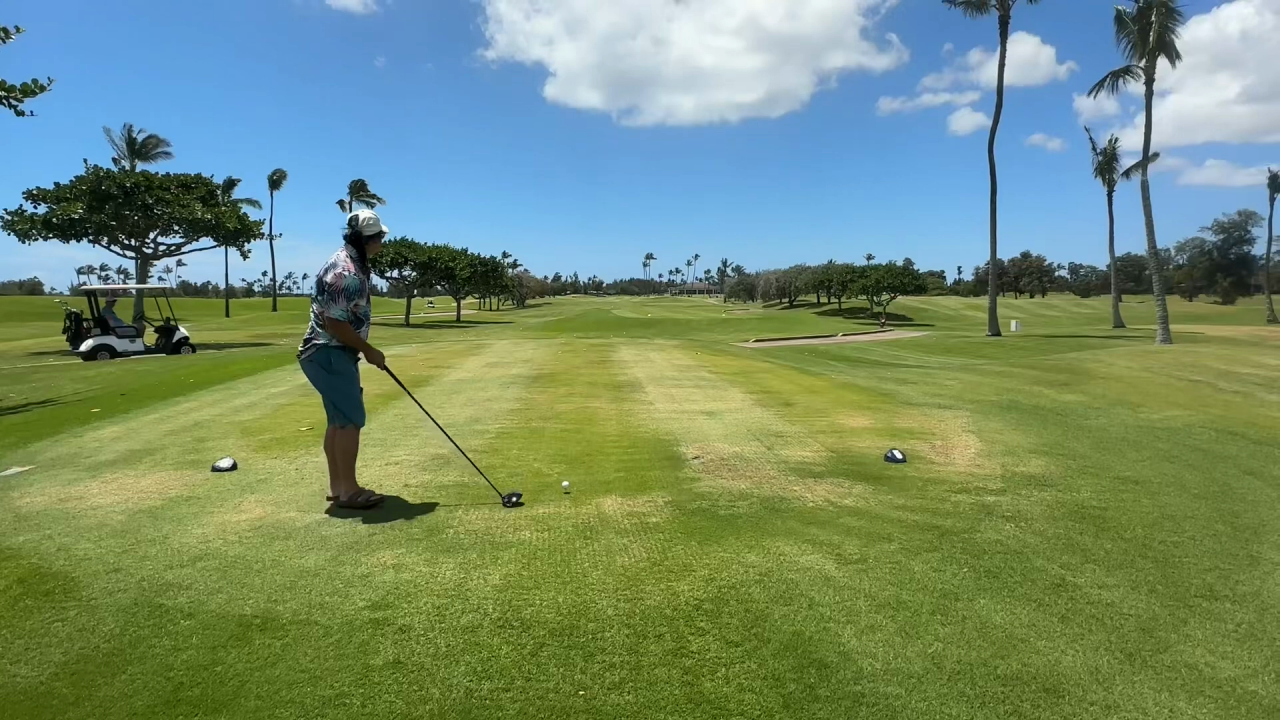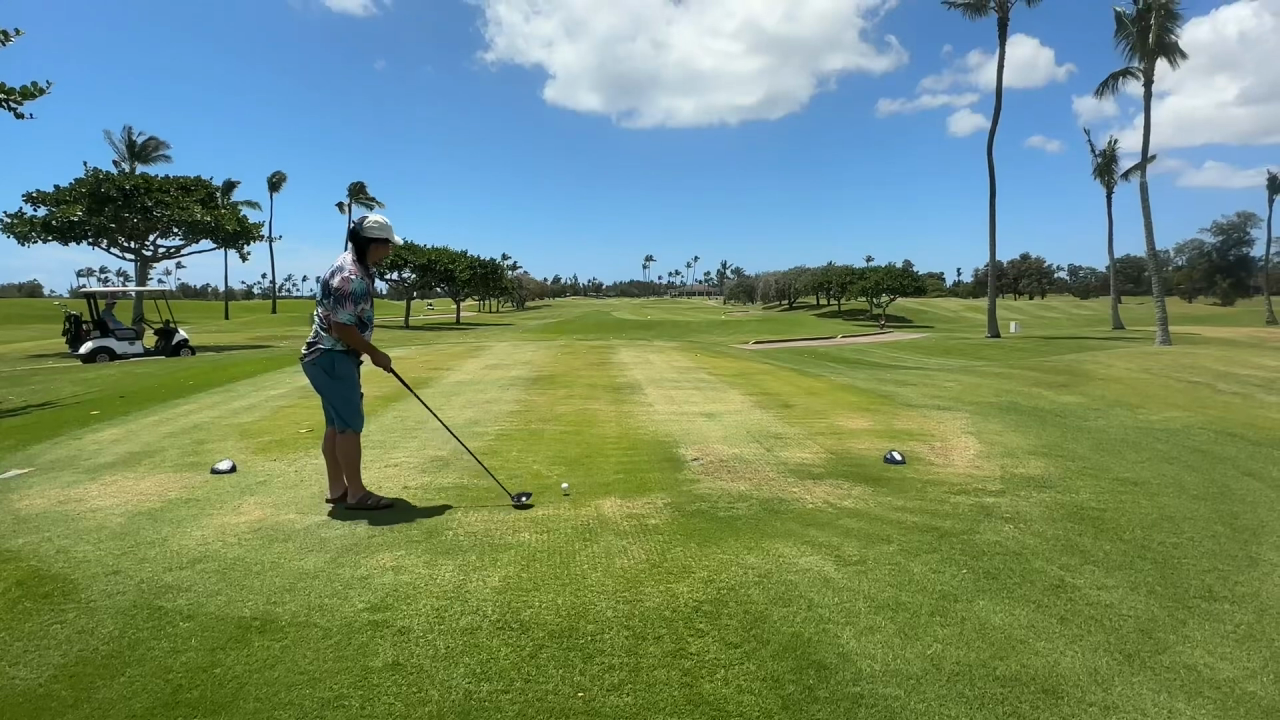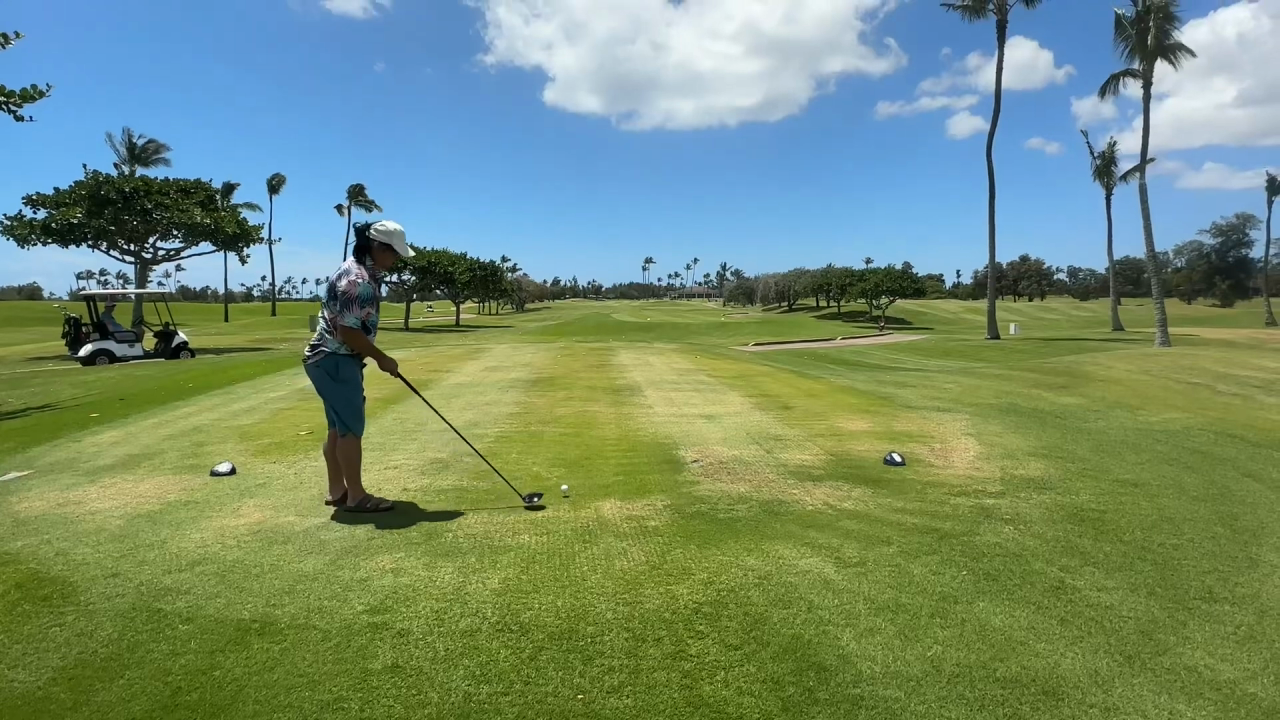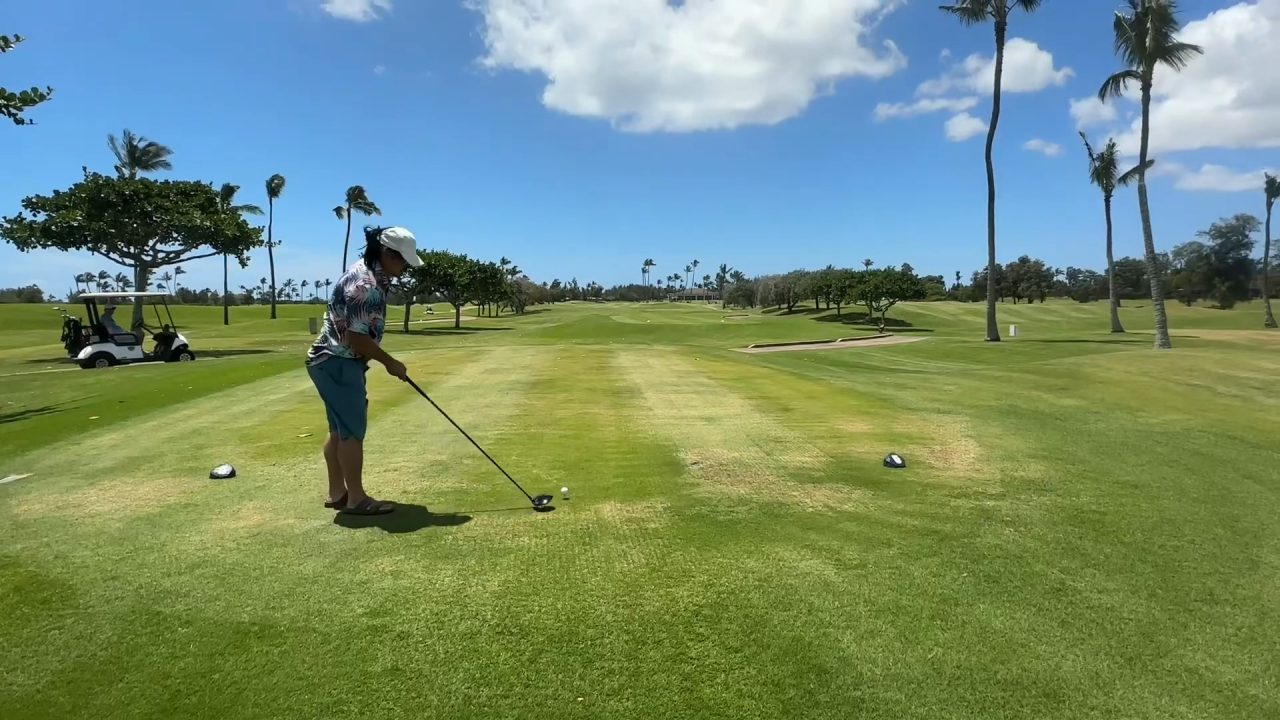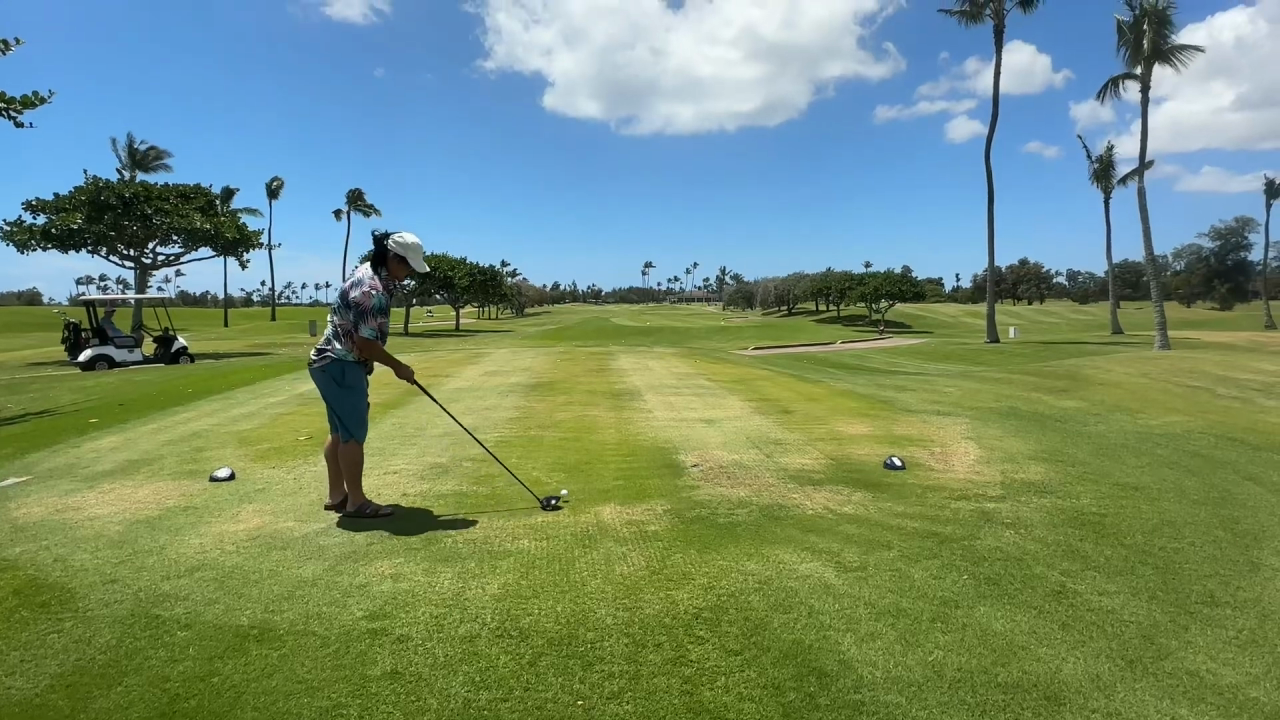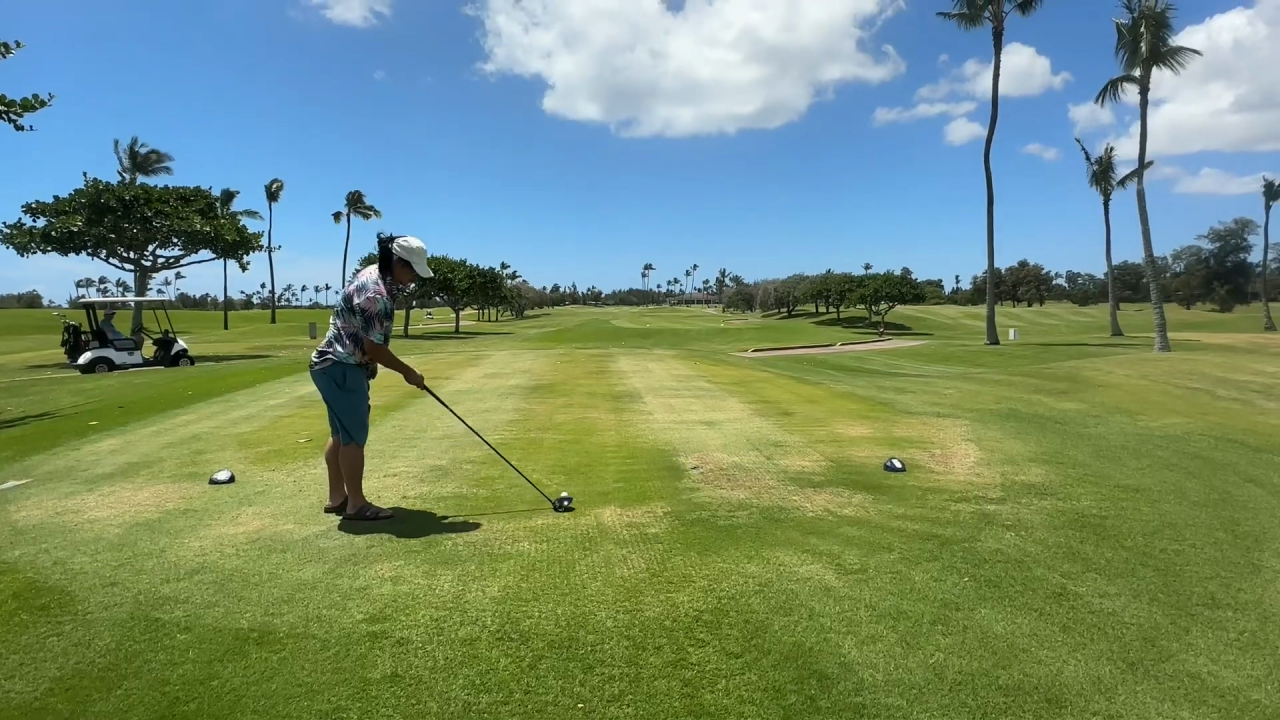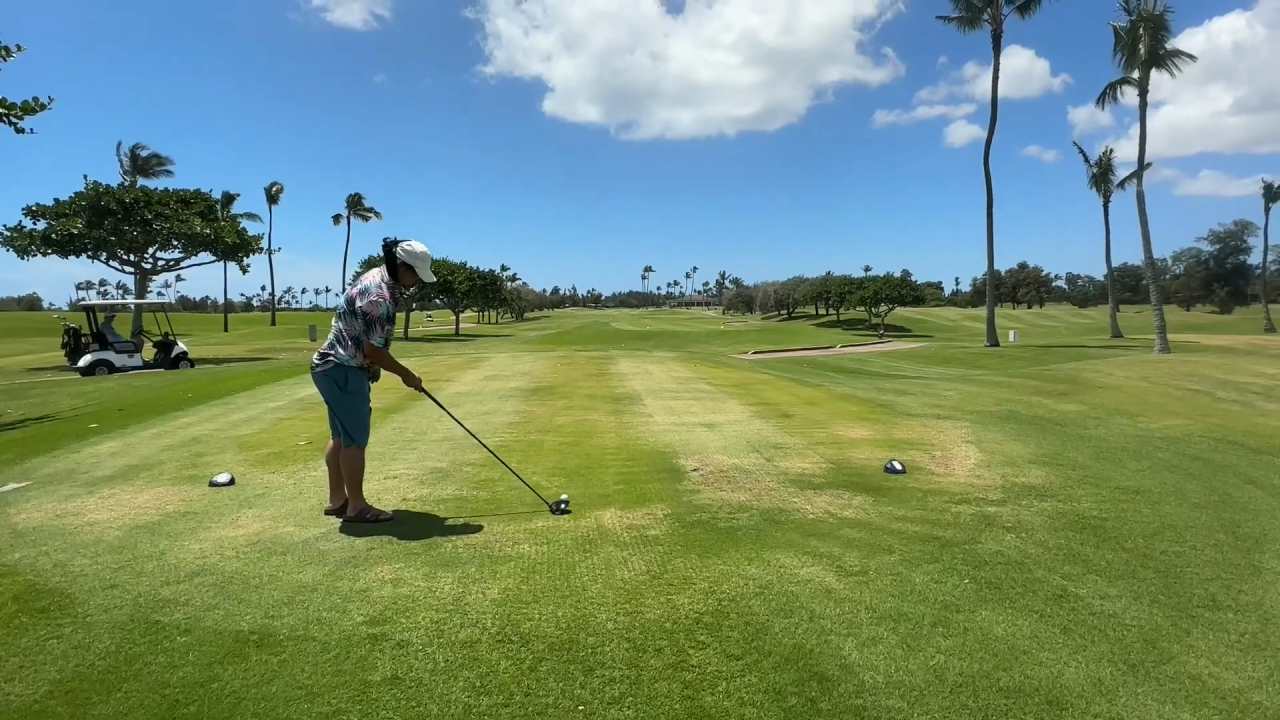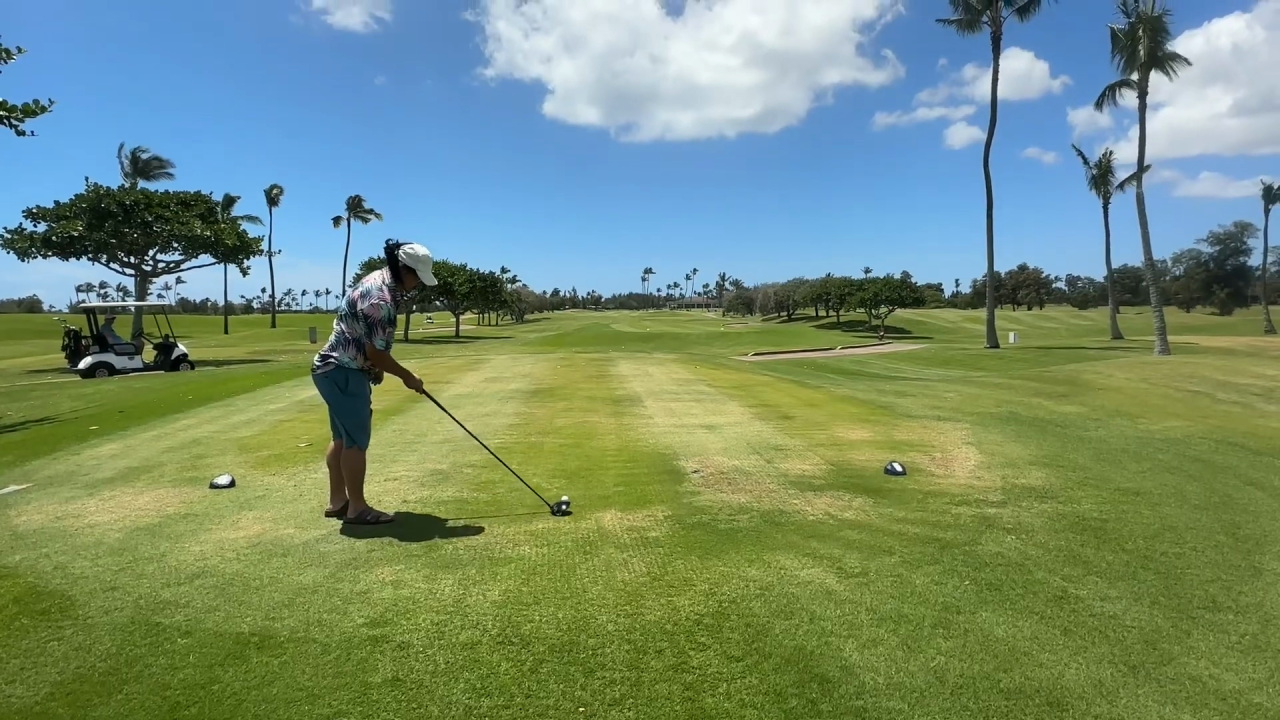
dt=0.2s
person 1, frame 1
left shoulder: (354, 265)
right shoulder: (344, 272)
right elbow: (335, 322)
left wrist: (361, 350)
right wrist: (369, 350)
left hip: (335, 353)
right hip: (328, 354)
left knee: (339, 419)
right knee: (351, 418)
left ankle: (340, 485)
right ankle: (347, 488)
person 1, frame 2
left shoulder: (356, 267)
right shoulder: (351, 277)
right elbow: (342, 327)
left wrist: (366, 352)
right wrist: (375, 354)
left hip: (332, 356)
right hip: (332, 358)
left knee: (337, 424)
right knee: (350, 423)
left ankle: (337, 488)
right ankle: (356, 493)
person 1, frame 3
left shoulder: (363, 270)
right shoulder: (358, 280)
right elbow: (348, 330)
left wrist: (372, 356)
right wrist: (381, 358)
left hip: (331, 358)
right hip: (335, 361)
left knee: (338, 426)
right knee: (350, 427)
left ankle: (337, 490)
right ankle: (355, 496)
person 1, frame 4
left shoulder: (368, 271)
right shoulder: (366, 285)
right elbow: (356, 336)
left wrist: (381, 360)
right wrist: (389, 363)
left hip: (333, 360)
right hip: (338, 363)
left knee: (339, 429)
right knee: (352, 430)
left ankle: (337, 492)
right ankle: (355, 498)
person 1, frame 5
left shoulder: (372, 273)
right shoulder: (371, 290)
right elbow: (365, 341)
left wrist: (369, 362)
right wrist: (398, 367)
left hip: (334, 362)
right hip: (341, 365)
left knee: (340, 431)
right knee: (353, 433)
left ankle: (337, 495)
right ankle: (356, 501)
person 1, frame 6
left shoulder: (375, 275)
right shoulder: (375, 294)
right elbow: (374, 347)
left wrist: (370, 364)
right wrist: (407, 372)
left hip: (335, 364)
right hip: (341, 368)
left knee: (340, 434)
right knee: (354, 435)
left ankle: (337, 497)
right ankle: (356, 504)
person 1, frame 7
left shoulder: (378, 277)
right shoulder: (378, 298)
right elbow: (374, 349)
left wrist: (373, 366)
right wrist: (406, 375)
left hip: (335, 366)
right hip: (343, 370)
left knee: (341, 435)
right knee: (355, 437)
left ankle: (337, 499)
right ankle: (356, 506)
person 1, frame 8
left shoulder: (380, 280)
right shoulder: (379, 300)
right elbow: (376, 352)
left wrist: (376, 368)
right wrist: (407, 377)
left hip: (335, 368)
right hip: (344, 372)
left knee: (342, 437)
right knee: (356, 439)
left ankle: (338, 501)
right ankle: (357, 508)
